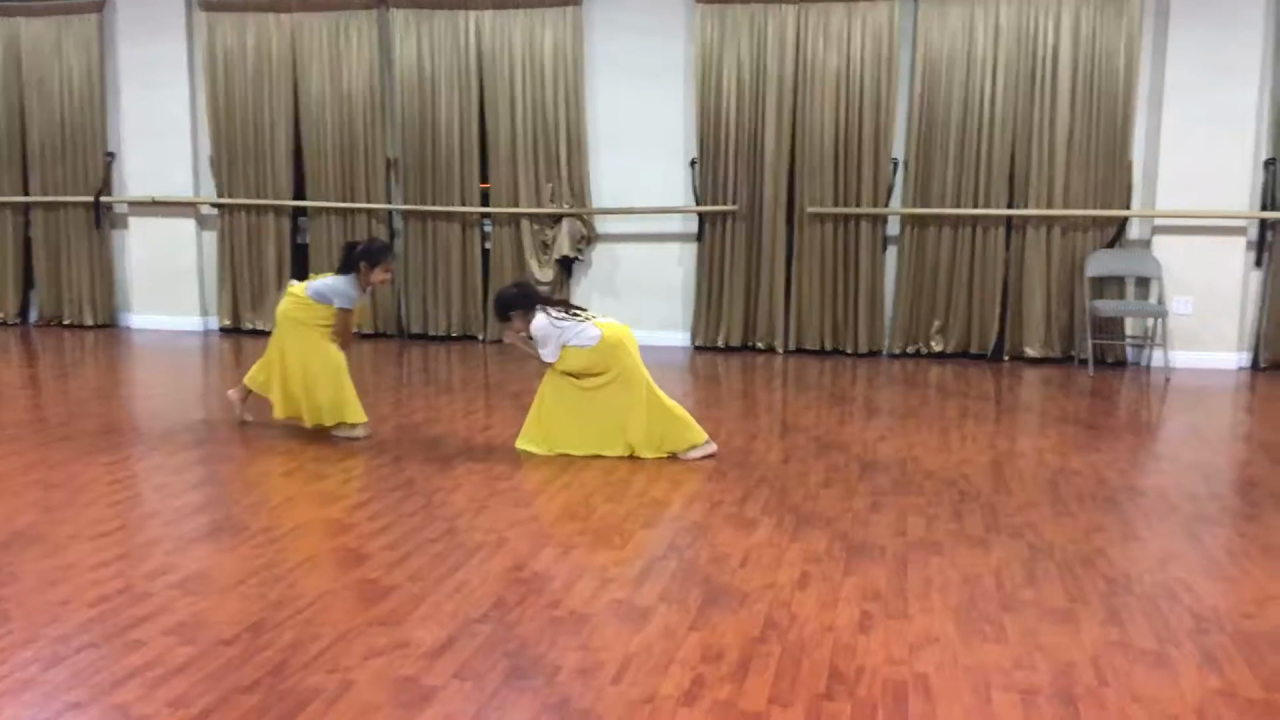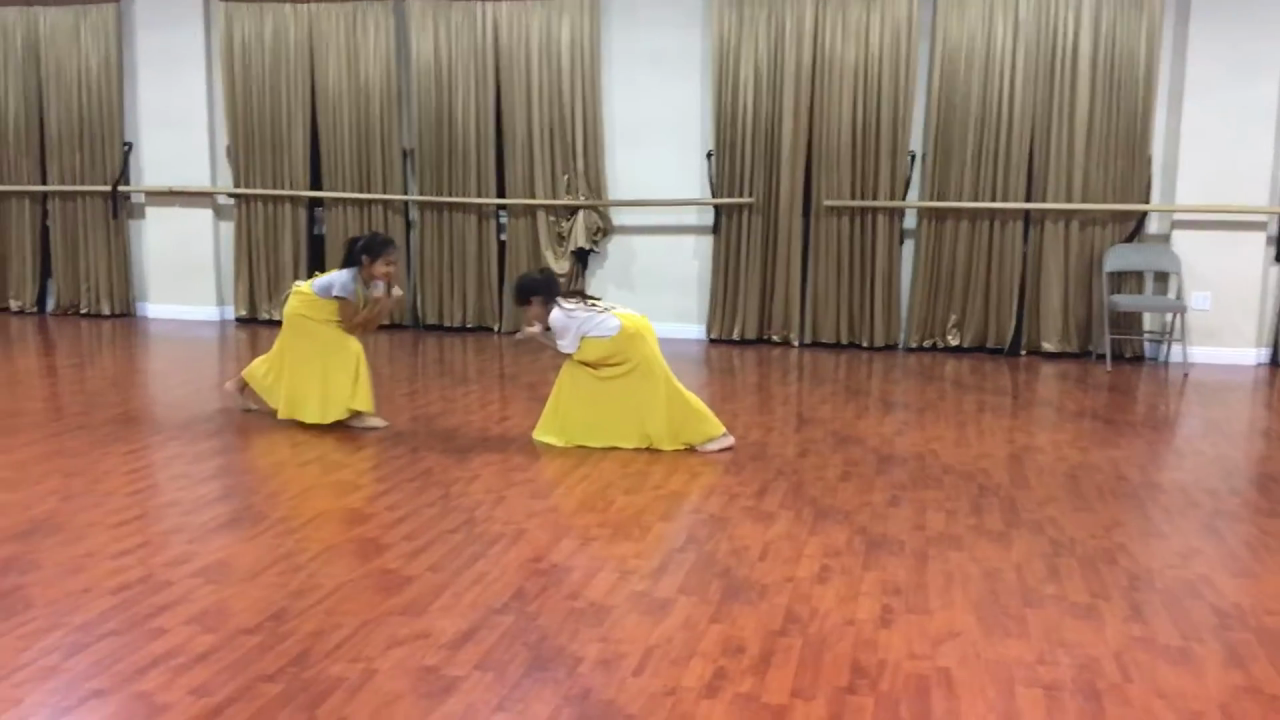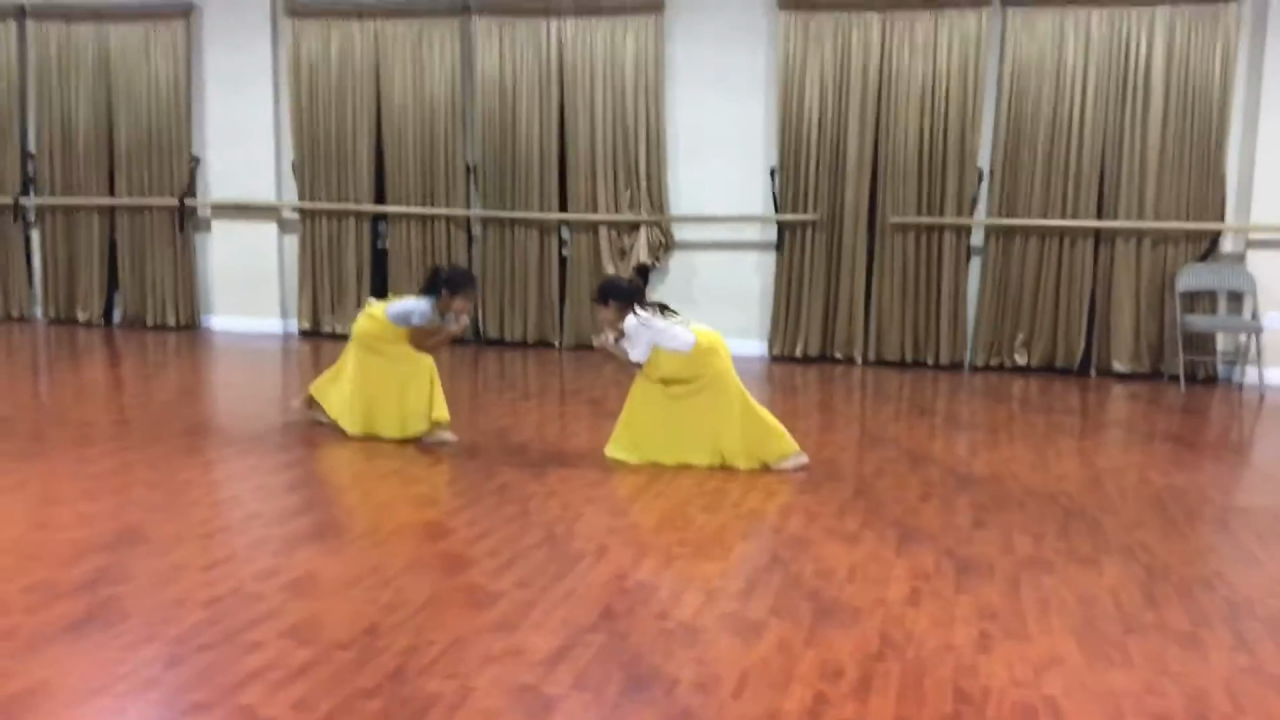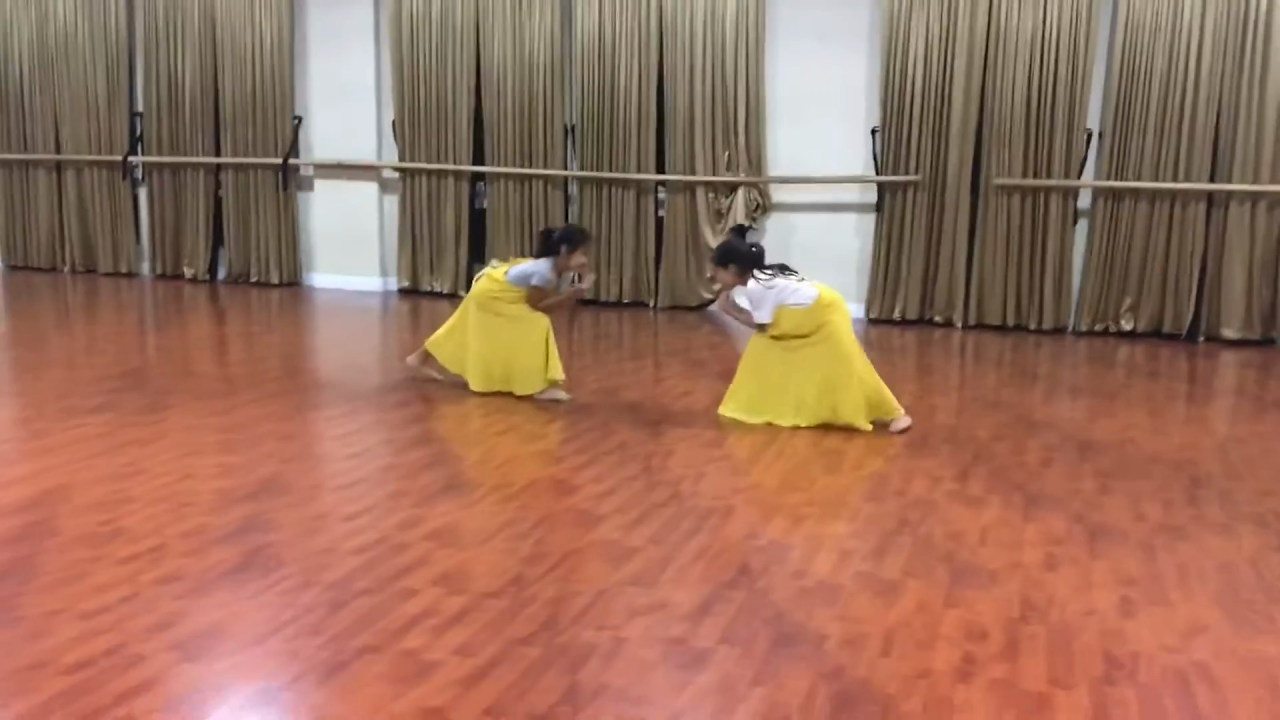
dt=0.5s
person 1, frame 1
left shoulder: (539, 325)
right shoulder: (544, 312)
left elbow: (551, 359)
right elbow: (556, 350)
left wrist: (519, 344)
right wrist: (524, 341)
left hip: (612, 346)
right hip: (605, 344)
left knee: (642, 397)
right knee: (557, 381)
left ankle: (696, 442)
right ankle: (561, 437)
person 1, frame 2
left shoulder: (557, 317)
right shoulder: (564, 304)
left elbow: (569, 351)
right elbow: (572, 341)
left wrist: (538, 335)
right wrist: (542, 332)
left hip: (630, 337)
right hip: (623, 335)
left knee: (660, 389)
right knee: (576, 372)
left ankle: (713, 435)
right ankle: (575, 428)
person 1, frame 3
left shoulder: (633, 322)
right shoulder: (641, 315)
left elbow: (639, 362)
left wrist: (610, 346)
right wrist: (617, 339)
left hip: (704, 356)
right hip: (695, 357)
left knee: (734, 405)
right knee: (647, 386)
left ankle: (785, 453)
person 1, frame 4
left shoulder: (755, 286)
right shoulder: (759, 277)
left elbow: (761, 325)
right elbow: (766, 321)
left wrist: (730, 309)
right wrist: (732, 306)
left hip: (825, 312)
right hip: (808, 317)
left knee: (846, 364)
right knee: (764, 346)
left ankle: (893, 415)
person 2, frame 1
left shoulder: (359, 283)
right shoulder: (348, 290)
right elbow: (343, 334)
left wrist: (345, 340)
right wrist: (347, 343)
left hip: (302, 314)
right hip: (296, 315)
left knee: (284, 362)
right knee: (328, 363)
left ankle: (240, 394)
right ankle: (340, 422)
person 2, frame 2
left shoulder: (376, 283)
right shoulder: (346, 281)
left elbow: (368, 325)
right elbow: (350, 325)
left wrist: (389, 303)
right wrist: (376, 303)
left hip: (313, 314)
right hip: (304, 313)
left knee: (284, 358)
right knee: (347, 351)
left ankle: (239, 385)
right ankle: (354, 413)
person 2, frame 3
left shoulder: (445, 312)
right shoulder: (424, 310)
left elbow: (430, 342)
right elbow: (420, 346)
left wrist: (455, 330)
right wrist: (449, 333)
left hip: (373, 331)
right hip: (373, 331)
left knee: (350, 374)
right knee: (421, 366)
left ankle: (312, 401)
right ankle: (427, 427)
person 2, frame 4
left shoulder: (564, 272)
right shoulder: (544, 272)
left elbow: (557, 303)
right elbow: (536, 306)
left wrist: (578, 291)
right wrist: (569, 294)
left hip: (490, 292)
right hip: (490, 293)
left knee: (464, 332)
right knee: (537, 325)
left ankle: (420, 358)
right ankle: (540, 386)
